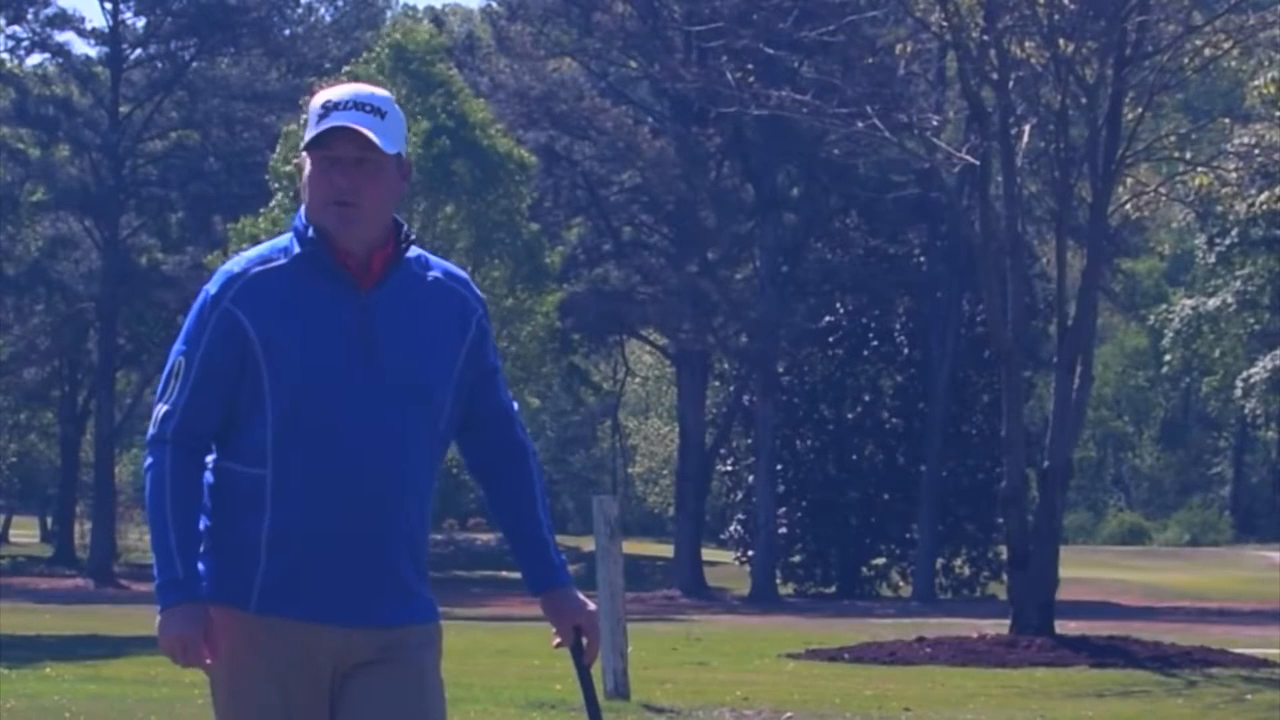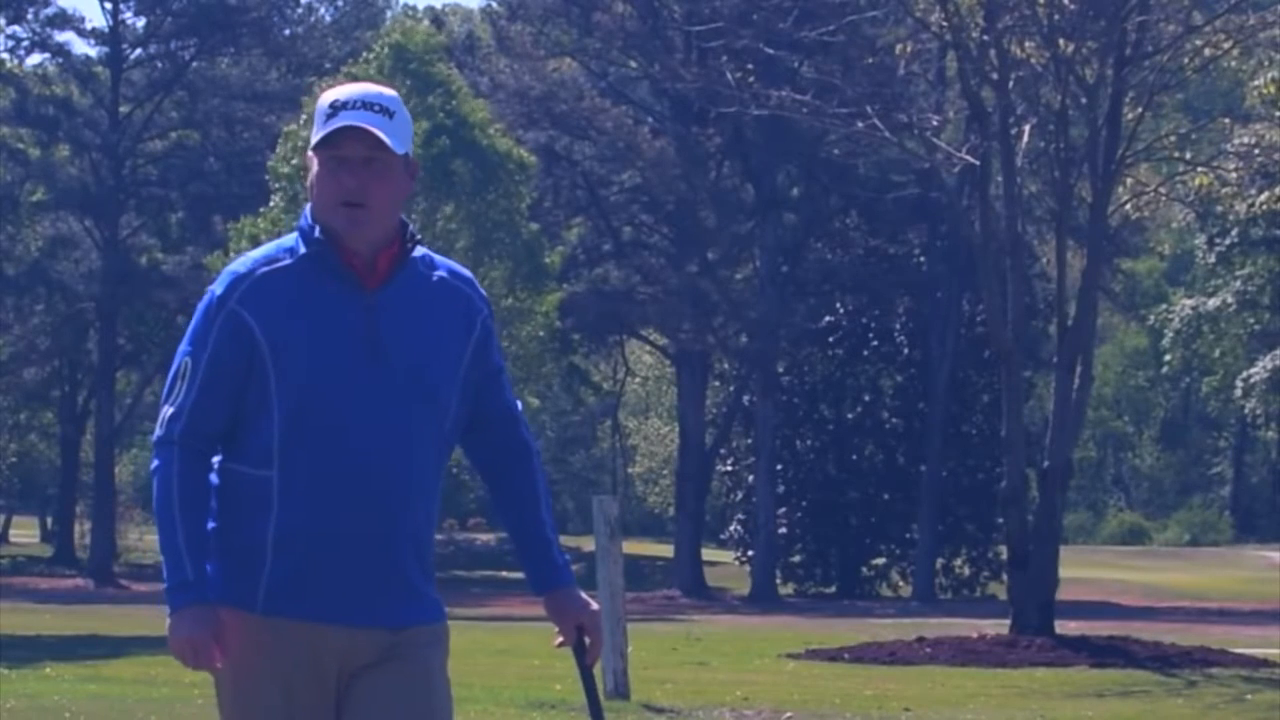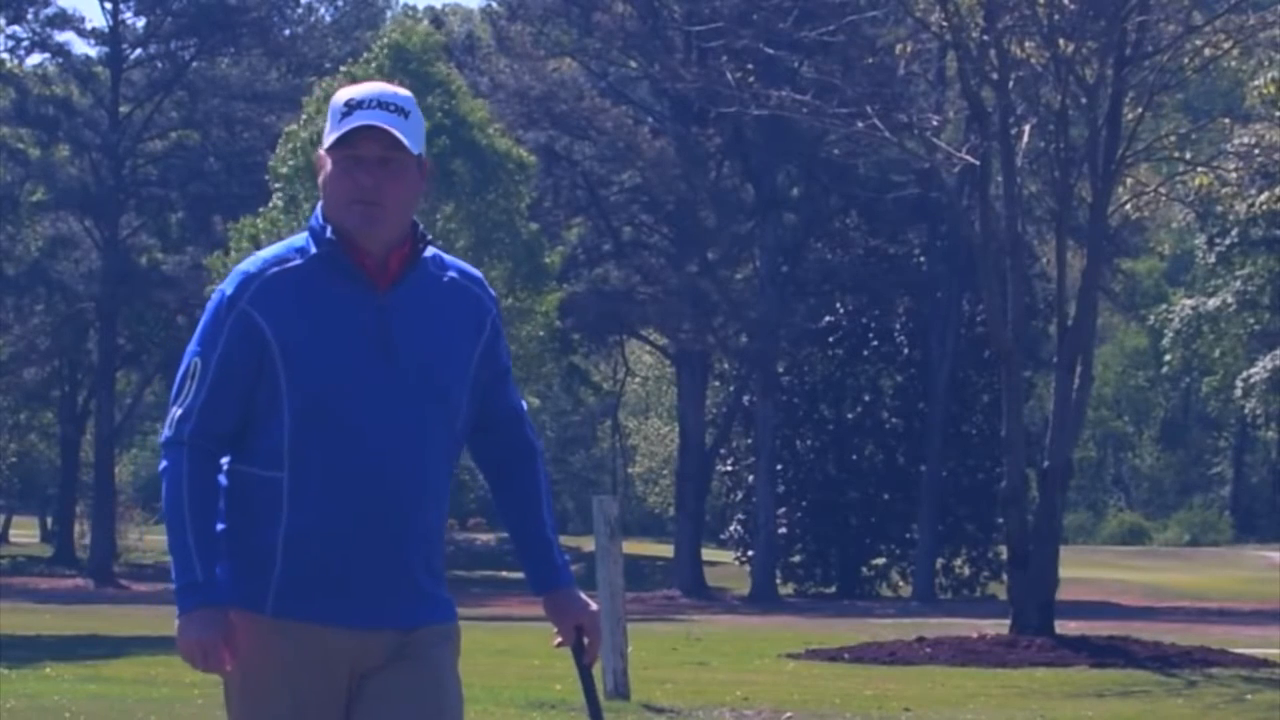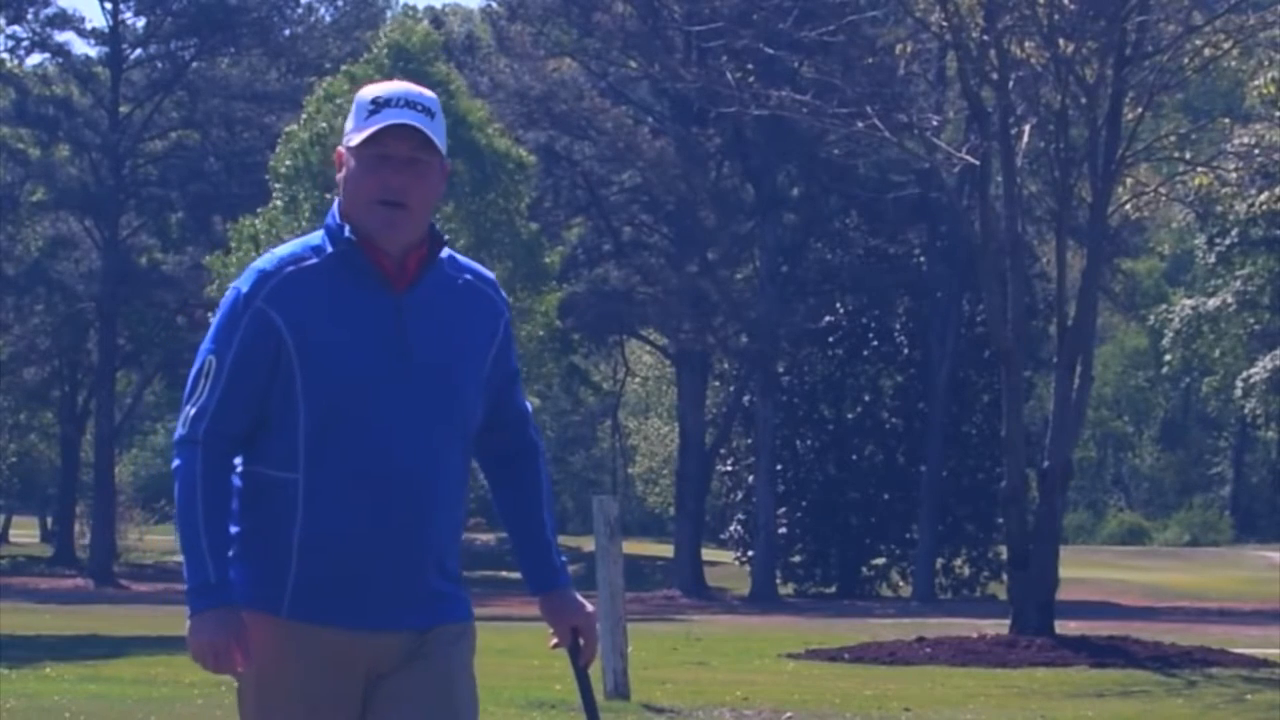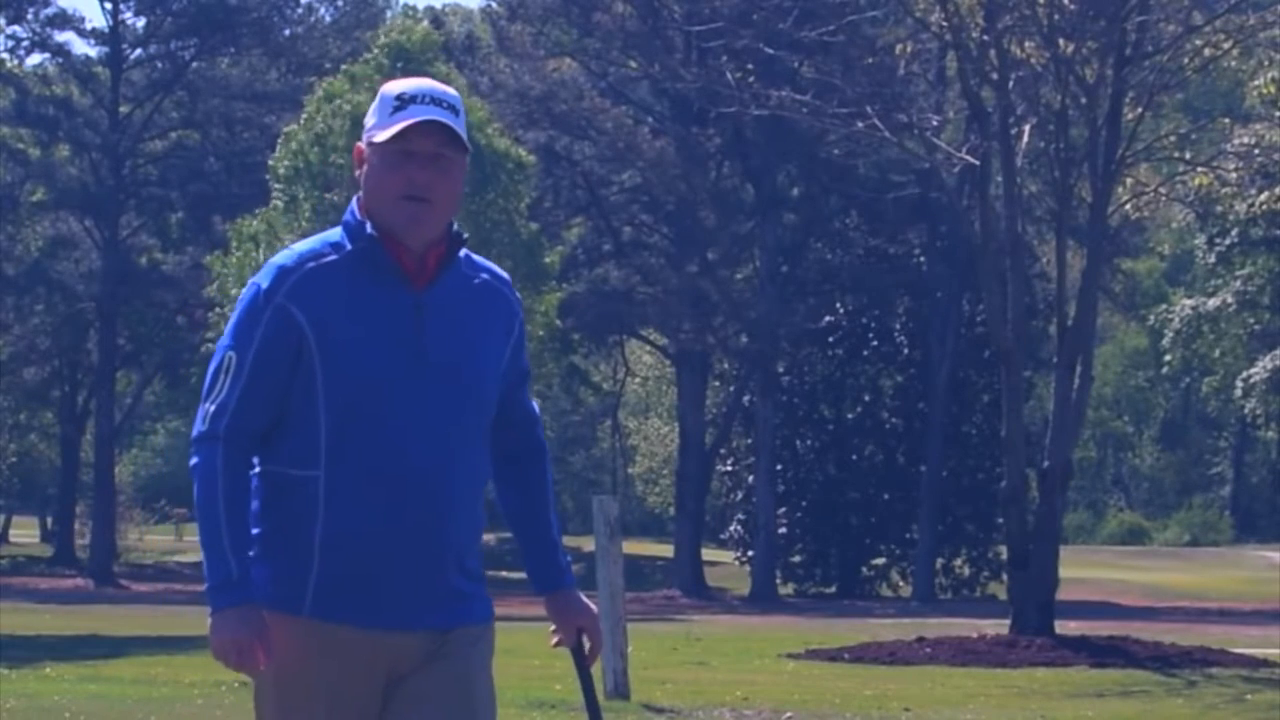
dt=0.2s
person 1, frame 1
left shoulder: (452, 302)
right shoulder: (245, 291)
left elbow: (503, 450)
right elbow: (175, 443)
left wrist: (551, 581)
right wrist: (179, 591)
left hip: (398, 626)
right hip: (262, 617)
person 1, frame 2
left shoulder: (457, 301)
right shoulder: (251, 291)
left elbow: (506, 450)
right elbow: (182, 445)
left wrist: (554, 581)
right wrist: (189, 593)
left hip: (405, 626)
right hip: (268, 617)
person 1, frame 3
left shoulder: (467, 300)
right shoulder: (260, 291)
left elbow: (510, 450)
right elbow: (190, 446)
left wrist: (554, 581)
right wrist: (198, 595)
left hip: (416, 626)
right hip: (278, 618)
person 1, frame 4
left shoulder: (479, 301)
right shoulder: (275, 289)
left elbow: (513, 450)
right elbow: (203, 445)
left wrist: (551, 582)
right wrist: (209, 596)
left hip: (432, 627)
right hip: (292, 620)
person 1, frame 5
left shoulder: (494, 300)
right shoulder: (295, 286)
left elbow: (519, 450)
right elbow: (221, 443)
left wrist: (555, 583)
right wrist: (231, 594)
left hip: (452, 627)
right hip: (312, 619)
